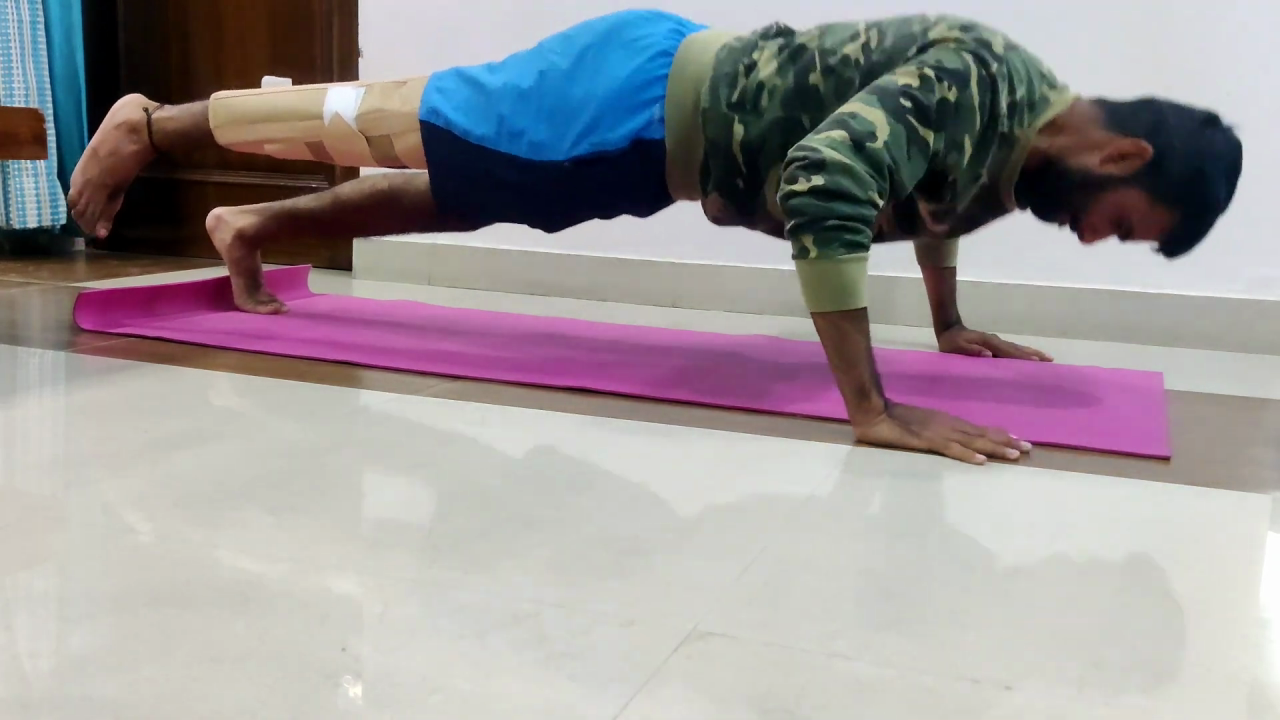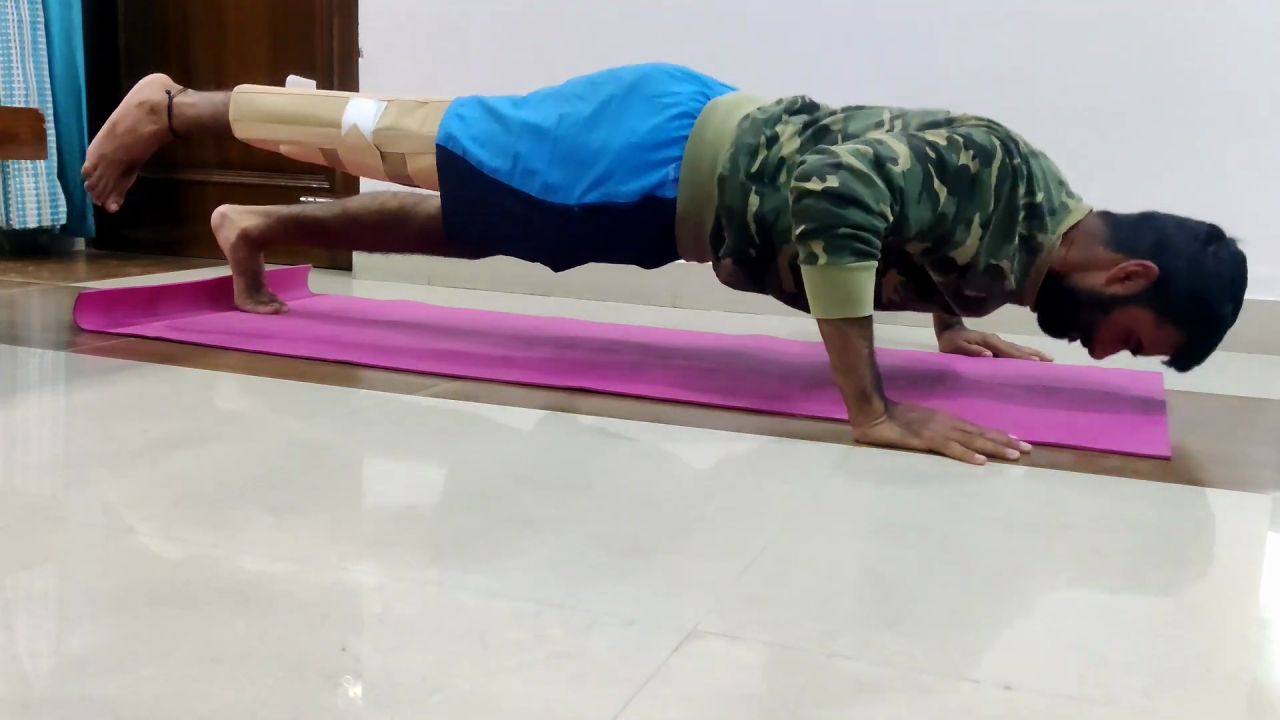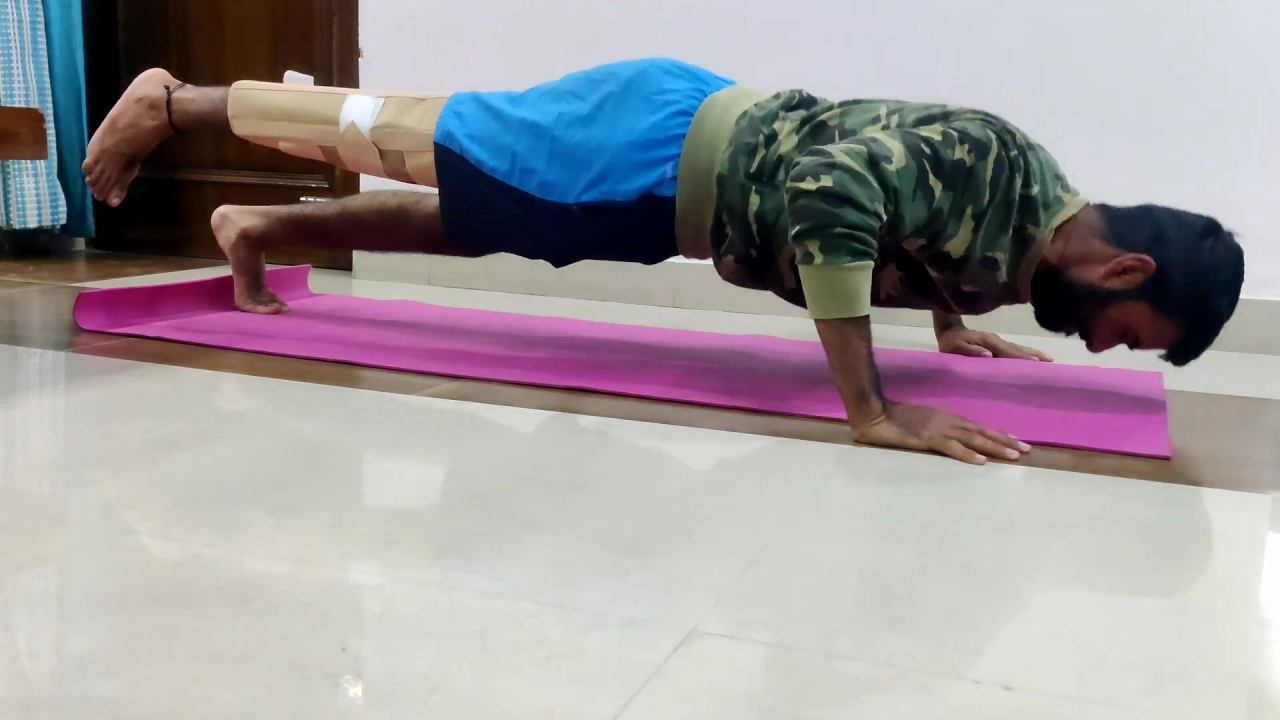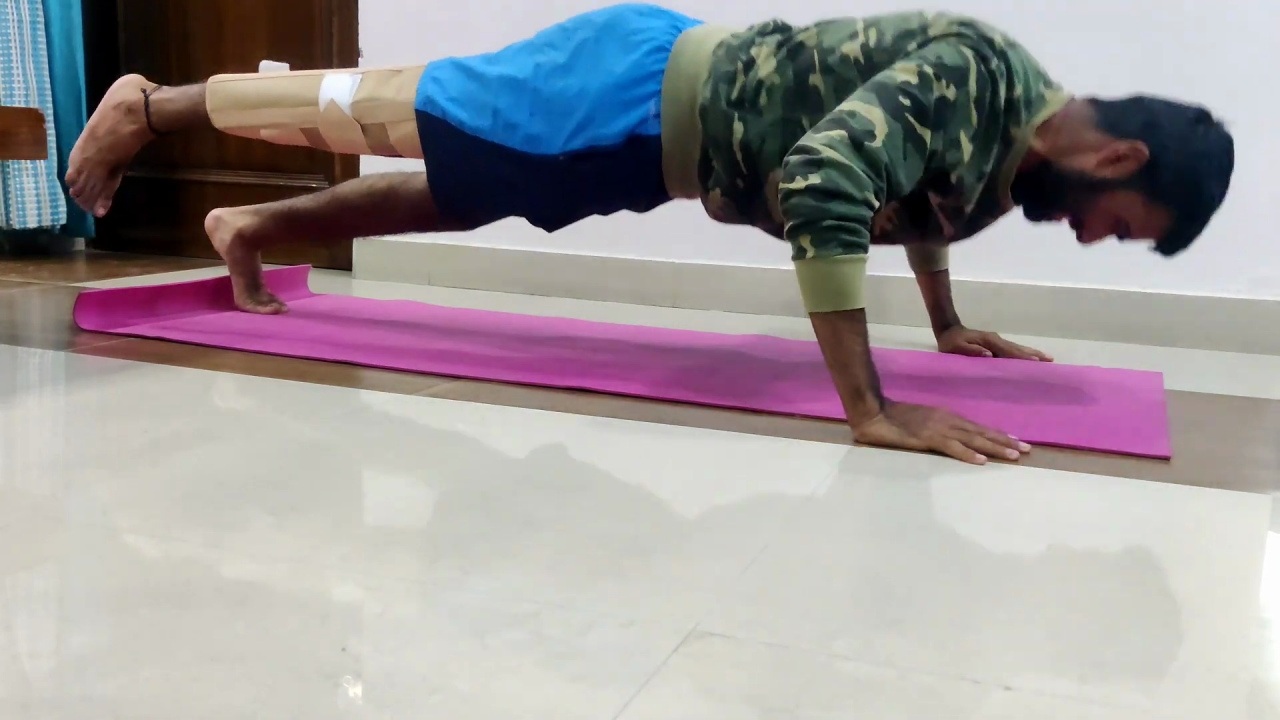
dt=0.2s
person 1, frame 1
left shoulder: (1030, 129)
right elbow: (823, 184)
left wrist: (948, 321)
right wrist: (870, 408)
left hip: (668, 130)
right hip: (644, 96)
left knee: (446, 196)
right knee: (385, 127)
left ankle: (253, 226)
right ankle: (148, 124)
person 1, frame 2
left shoulder: (1033, 231)
right shoulder: (999, 182)
right elbow: (836, 187)
left wrist: (950, 318)
right wrist: (873, 412)
left hip: (686, 168)
right hip: (661, 154)
left knee: (456, 218)
right knee: (397, 141)
left ankle: (261, 228)
right ankle: (172, 106)
person 1, frame 3
left shoulder: (1033, 225)
right shoulder: (990, 166)
right elbow: (832, 187)
left wrist: (950, 322)
right wrist: (872, 411)
left hip: (683, 162)
right hip: (655, 151)
left knee: (452, 217)
right knee: (395, 139)
left ankle: (259, 226)
right ankle: (166, 100)
person 1, frame 4
left shoulder: (1015, 129)
left elbow: (915, 182)
right elbow: (825, 184)
left wrist: (947, 324)
right wrist: (868, 409)
left hip: (653, 133)
right hip: (632, 98)
left knee: (447, 197)
right knee: (375, 118)
left ankle: (250, 230)
right ankle: (145, 104)
